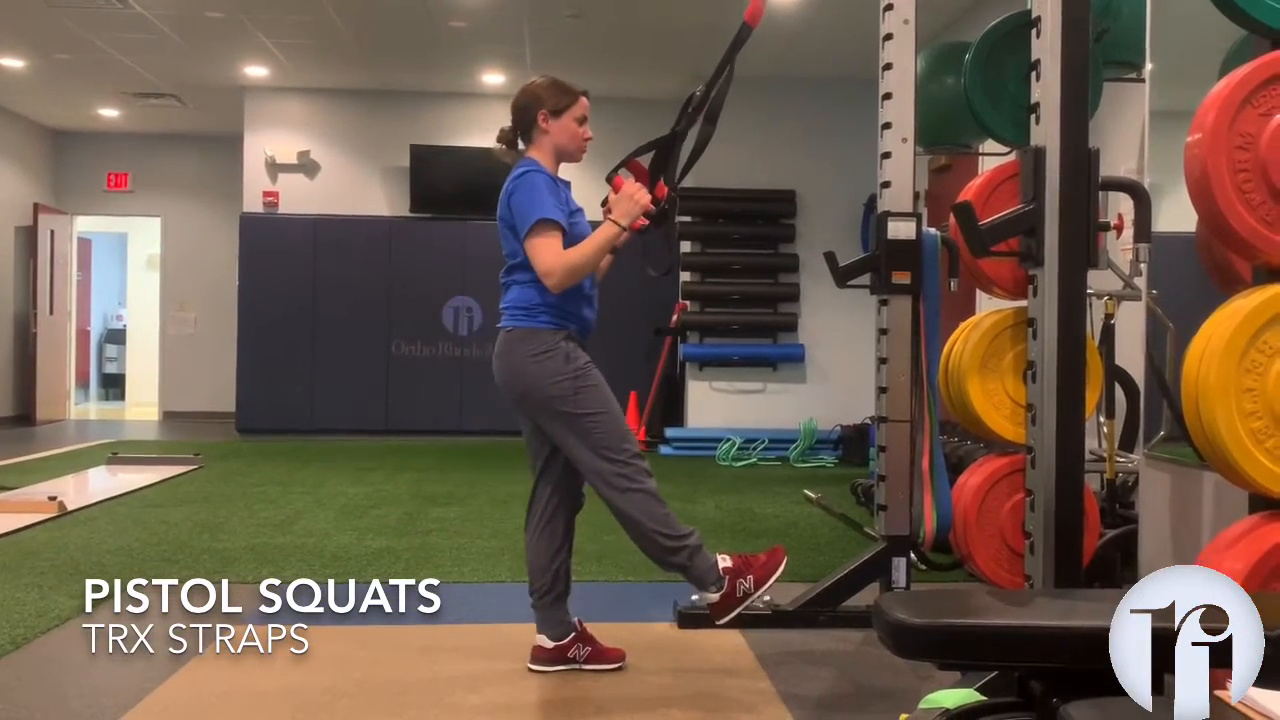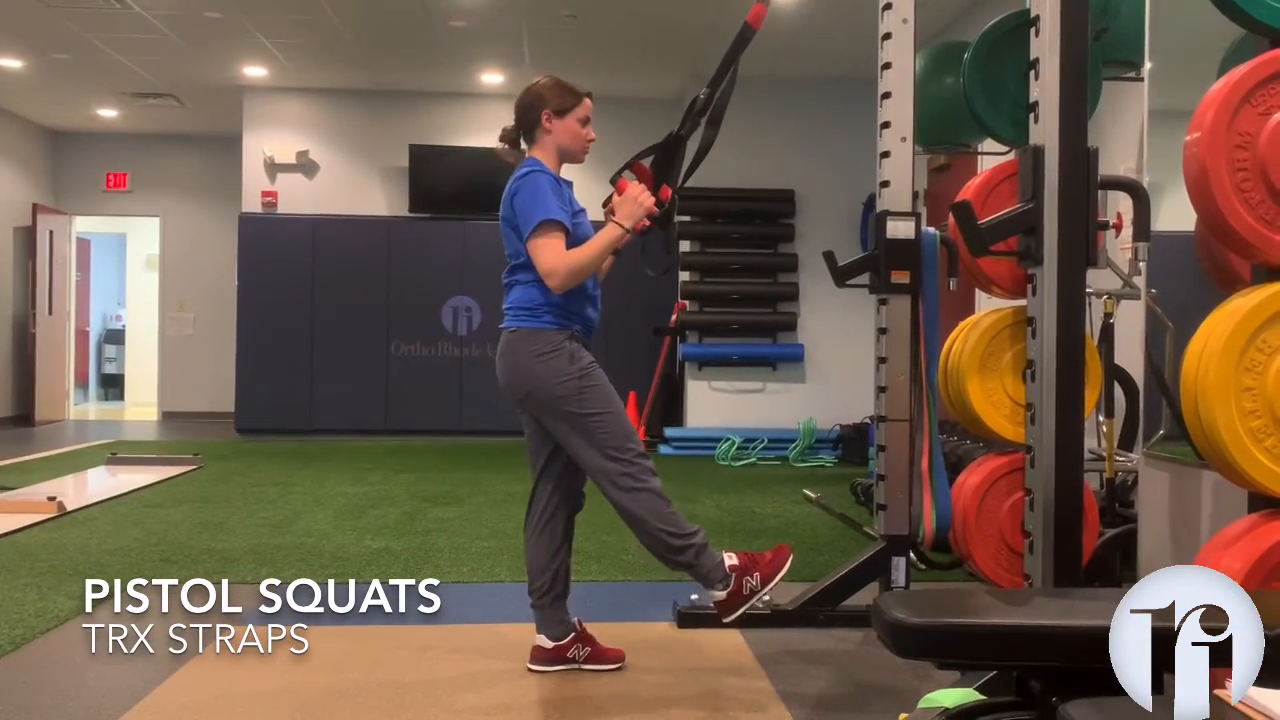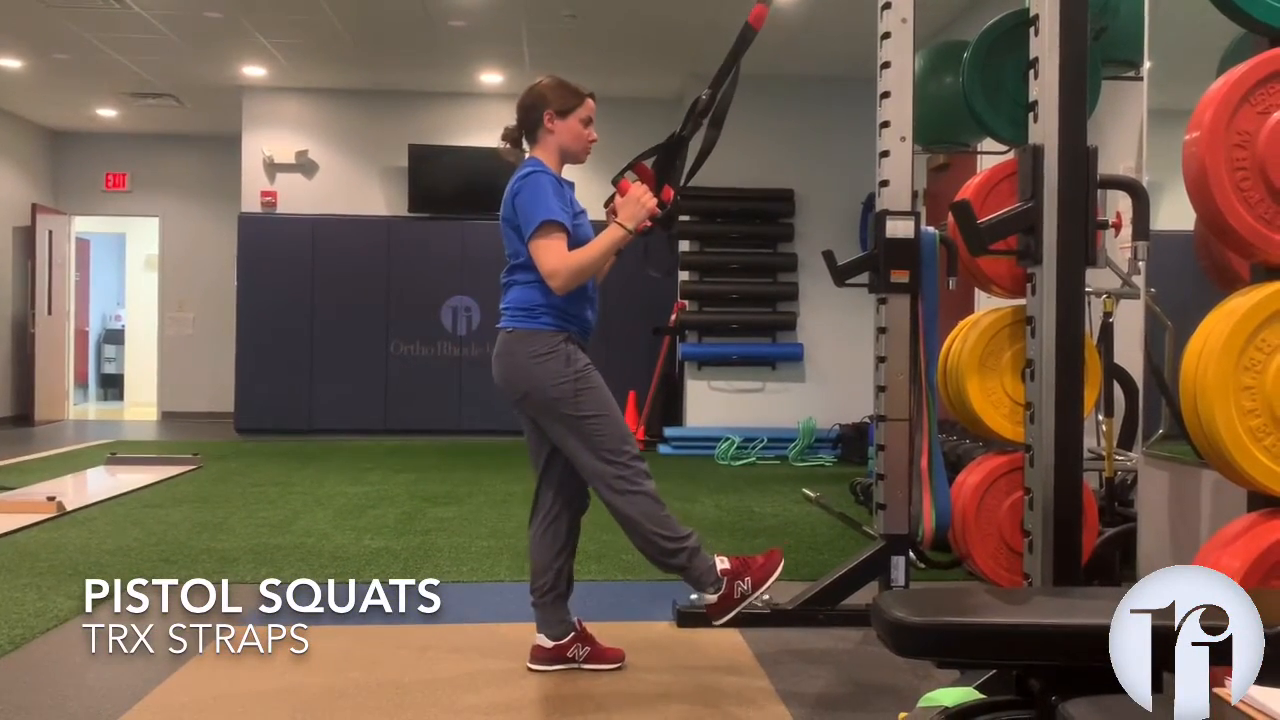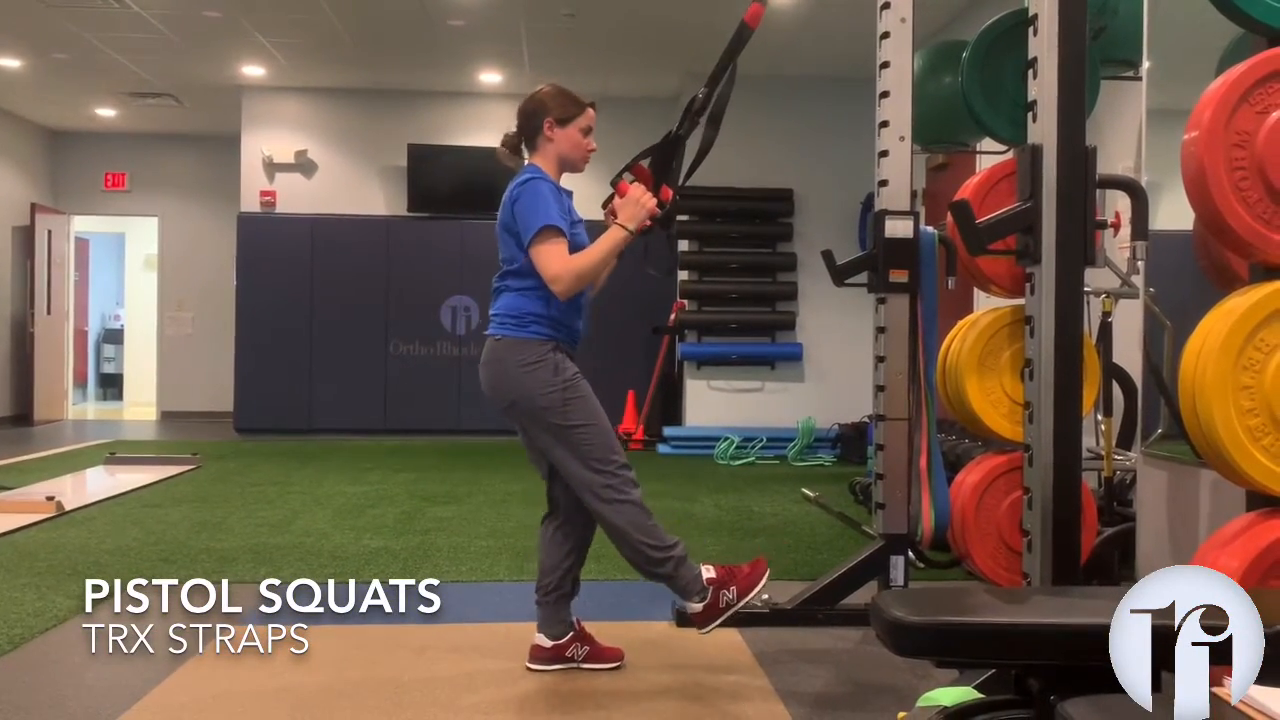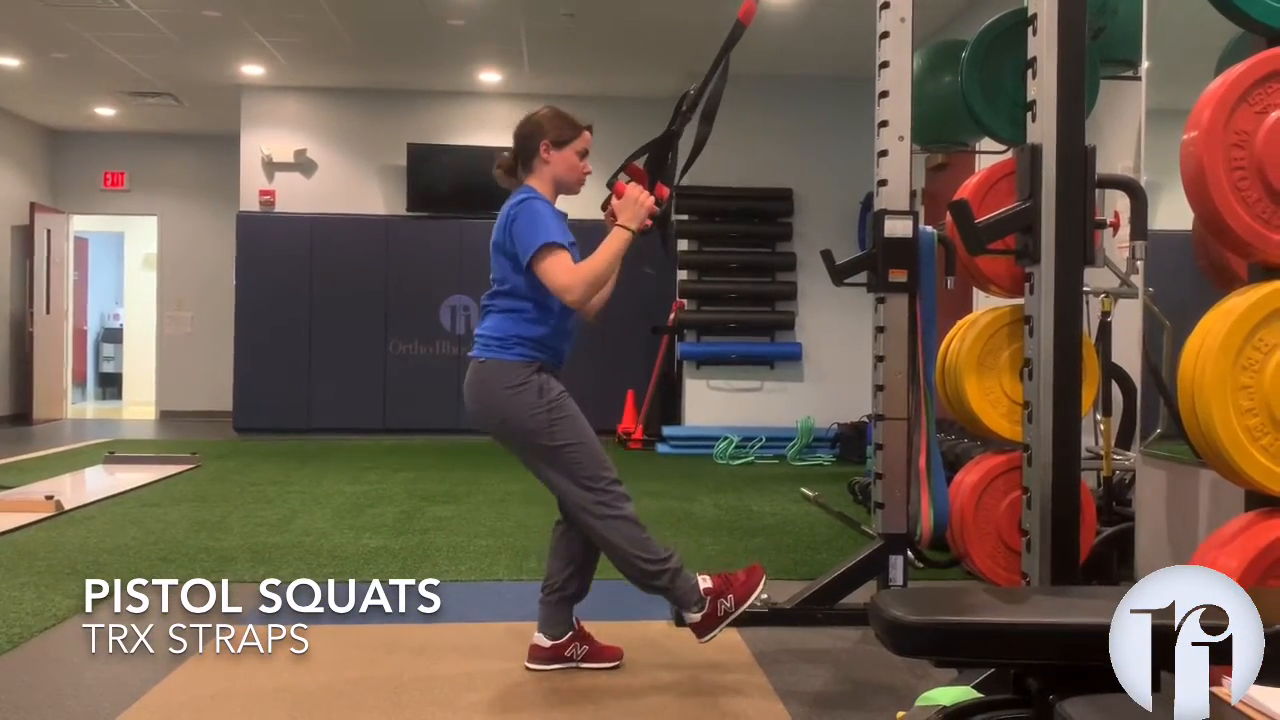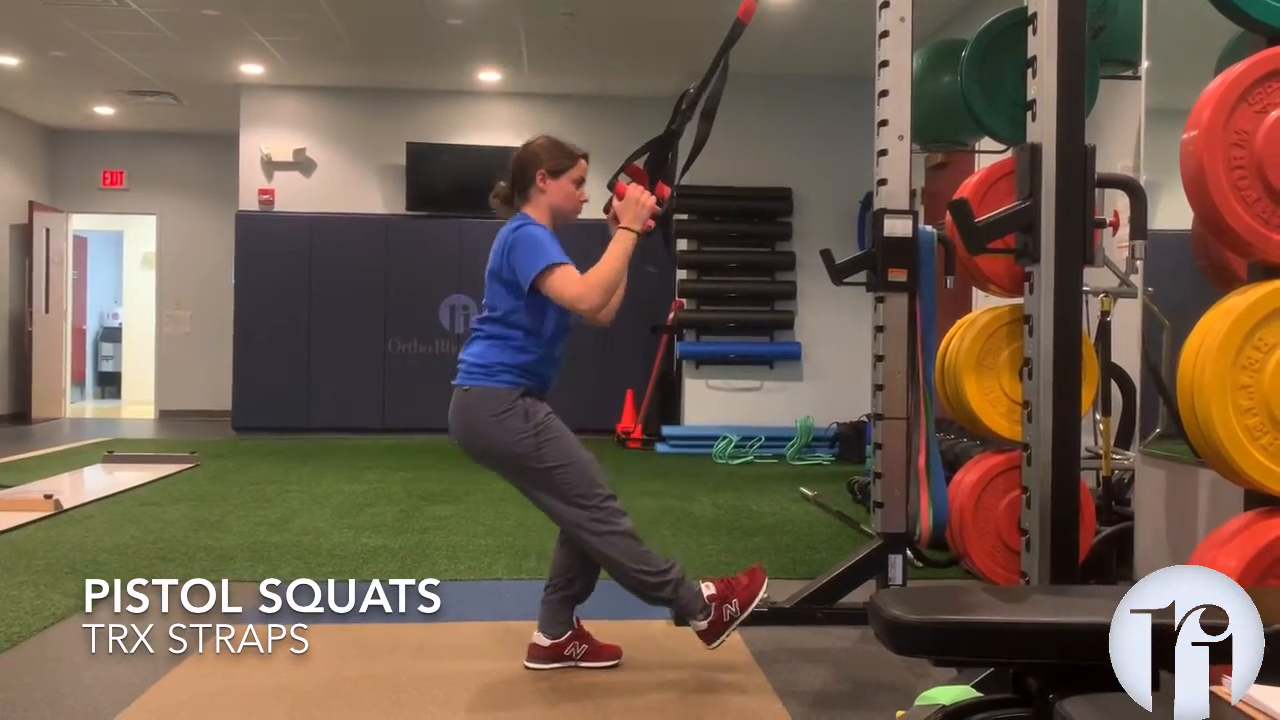
dt=0.2s
person 1, frame 1
left shoulder: (548, 186)
right shoulder: (530, 182)
left elbow: (583, 276)
right elbow: (554, 274)
left wrist: (616, 230)
right wrist: (617, 222)
left hip: (537, 354)
right hip: (543, 350)
left knee: (556, 492)
right knee: (621, 470)
left ankle: (556, 636)
right ankle: (715, 578)
person 1, frame 2
left shoulder: (551, 186)
right shoulder: (533, 183)
left elbow: (583, 277)
right elbow: (556, 274)
left wrist: (619, 230)
right wrist: (620, 225)
left hip: (539, 354)
right hip: (547, 351)
left knee: (556, 494)
right knee: (625, 470)
left ankle: (555, 636)
right ankle: (720, 576)
person 1, frame 3
left shoulder: (550, 185)
right shoulder: (535, 182)
left elbow: (583, 277)
right elbow: (558, 275)
left wrist: (620, 229)
right wrist: (623, 225)
left hip: (536, 354)
right hip: (544, 352)
left knee: (560, 494)
right knee: (621, 472)
left ankle: (555, 636)
right ankle: (714, 581)
person 1, frame 4
left shoulder: (546, 193)
right shoulder: (534, 189)
left elbow: (583, 283)
right elbow: (561, 279)
left wrist: (617, 231)
right wrist: (624, 227)
left hip: (525, 361)
right hip: (531, 359)
left knee: (573, 500)
right knee: (608, 481)
left ankle: (555, 635)
right ankle: (698, 589)
person 1, frame 5
left shoulder: (540, 214)
right shoulder: (529, 210)
left elbow: (590, 303)
right elbow: (573, 290)
left wrist: (619, 232)
right wrist: (626, 227)
left hip: (509, 380)
right hip: (514, 380)
left knee: (584, 503)
right knee: (601, 495)
left ankle: (555, 635)
right ankle: (696, 599)
person 1, frame 6
left shoulder: (534, 239)
right shoulder: (526, 237)
left elbow: (602, 312)
right elbow: (587, 299)
left wrist: (623, 234)
right wrist: (629, 230)
left hip: (495, 405)
right hip: (498, 407)
left knee: (583, 508)
right knee: (594, 509)
left ankle: (554, 636)
right ankle: (699, 605)
